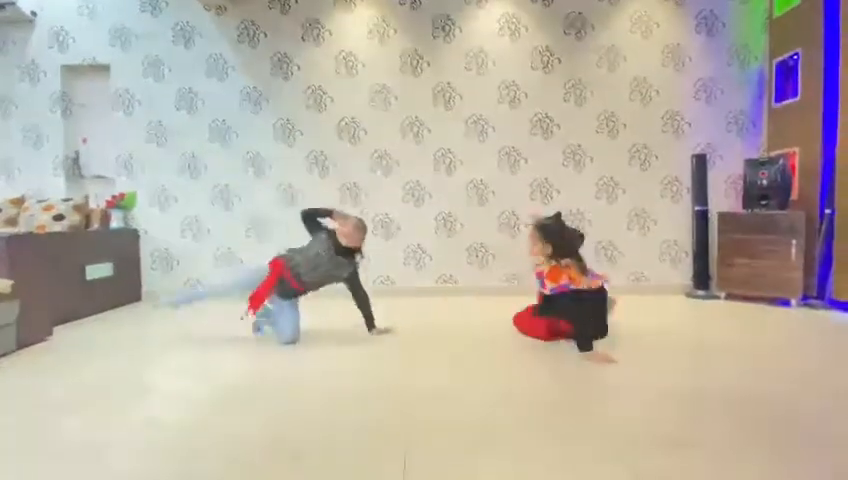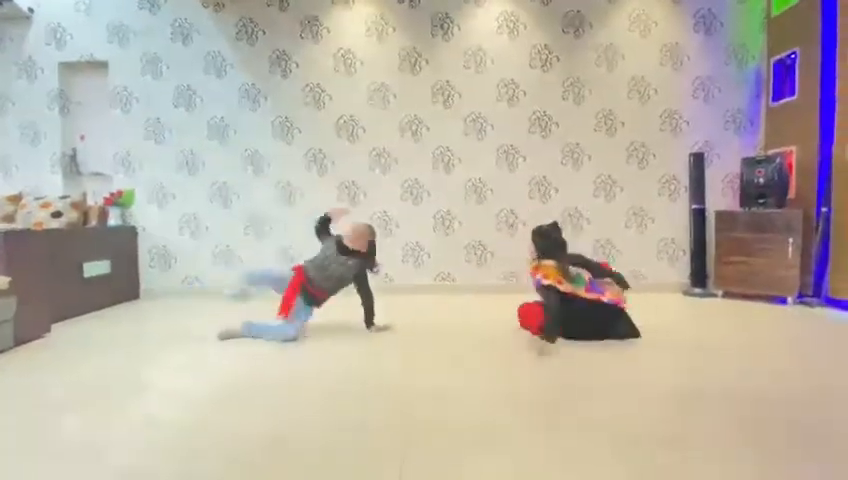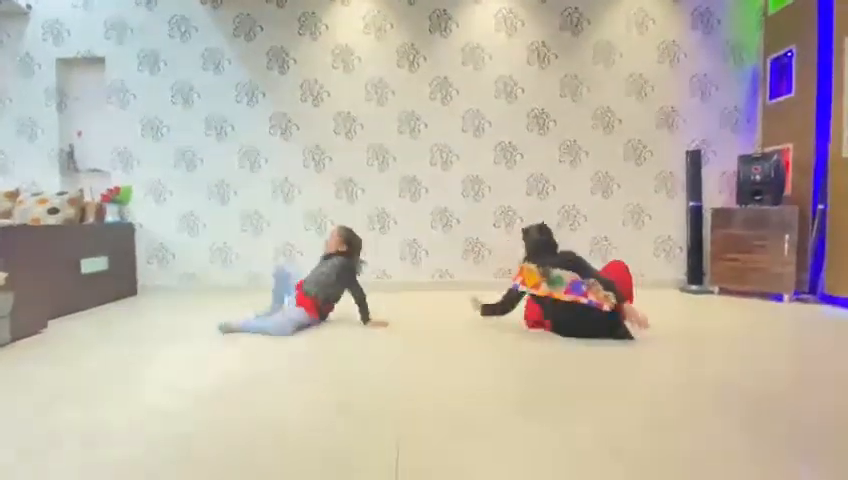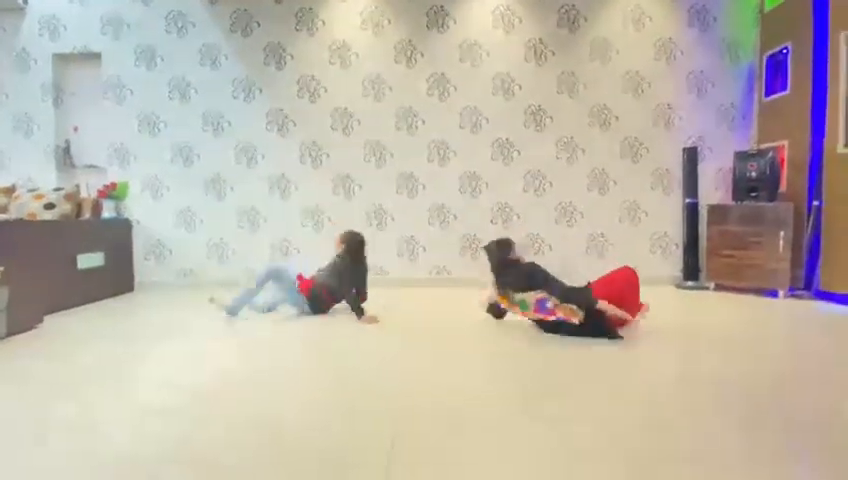
dt=0.2s
person 1, frame 1
left shoulder: (348, 266)
right shoulder: (325, 235)
left elbow: (360, 296)
right elbow: (306, 214)
left wrist: (371, 326)
right wrist: (333, 214)
left hip: (288, 294)
right hip: (276, 273)
left knee: (289, 337)
right knee: (225, 289)
left ankle: (264, 316)
person 1, frame 2
left shoulder: (357, 265)
right shoulder: (333, 241)
left elbow: (366, 295)
right elbow: (320, 228)
left wrist: (370, 324)
right wrist: (330, 216)
left hip: (308, 299)
right hip: (294, 279)
left knee: (289, 334)
right knee: (251, 277)
left ankle: (246, 329)
person 1, frame 3
left shoulder: (343, 264)
right shoulder: (329, 257)
left elbow: (358, 293)
left wrist: (366, 320)
left hip: (313, 310)
left knee: (283, 325)
right knee: (280, 272)
left ankle: (240, 326)
right ankle: (276, 310)
person 1, frame 4
left shoulder: (342, 263)
right shoulder: (361, 267)
left elbow: (347, 290)
right elbow: (362, 296)
left wrist: (360, 315)
left hip: (310, 301)
right hip: (321, 305)
left knee: (273, 271)
right ankle: (269, 305)
person 2, frame 1
left shoulder: (553, 278)
left elbow: (575, 316)
right elbow: (579, 236)
left wrist: (587, 351)
right wrist: (541, 224)
left knee: (521, 321)
person 2, frame 2
left shoulder: (542, 274)
right shoulder: (574, 260)
left elbow: (552, 307)
right elbow: (616, 277)
left wrist: (546, 339)
right wrist: (622, 287)
left knee: (525, 311)
person 2, frame 3
right shoulder: (568, 258)
left elbow: (504, 307)
right elbow: (603, 281)
left wrist: (482, 308)
right wrist: (626, 306)
left hip: (566, 328)
right hip: (600, 322)
left knee: (533, 305)
right knee: (618, 267)
person 2, frame 4
left shoulder: (503, 287)
right shoulder: (529, 271)
left elbow: (497, 313)
right elbow: (562, 292)
left wrist: (491, 305)
right wrist: (603, 306)
left hip: (555, 326)
right knee: (627, 276)
right ankle: (627, 316)
